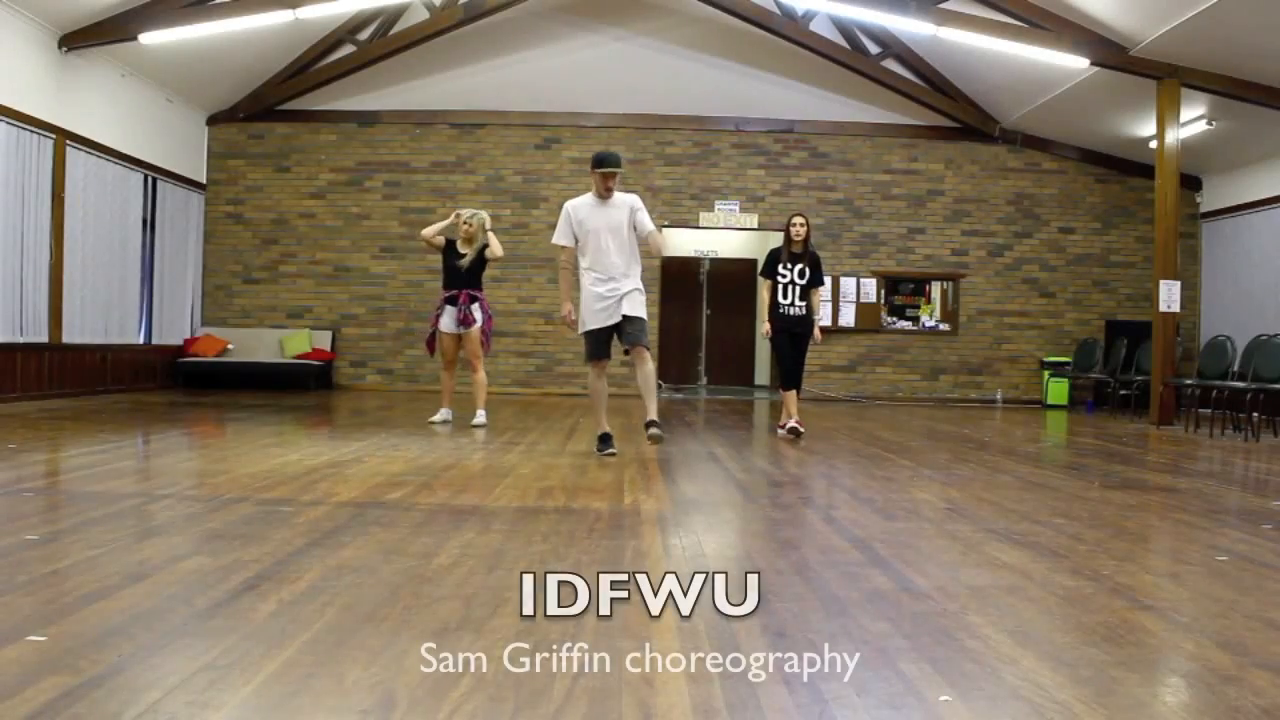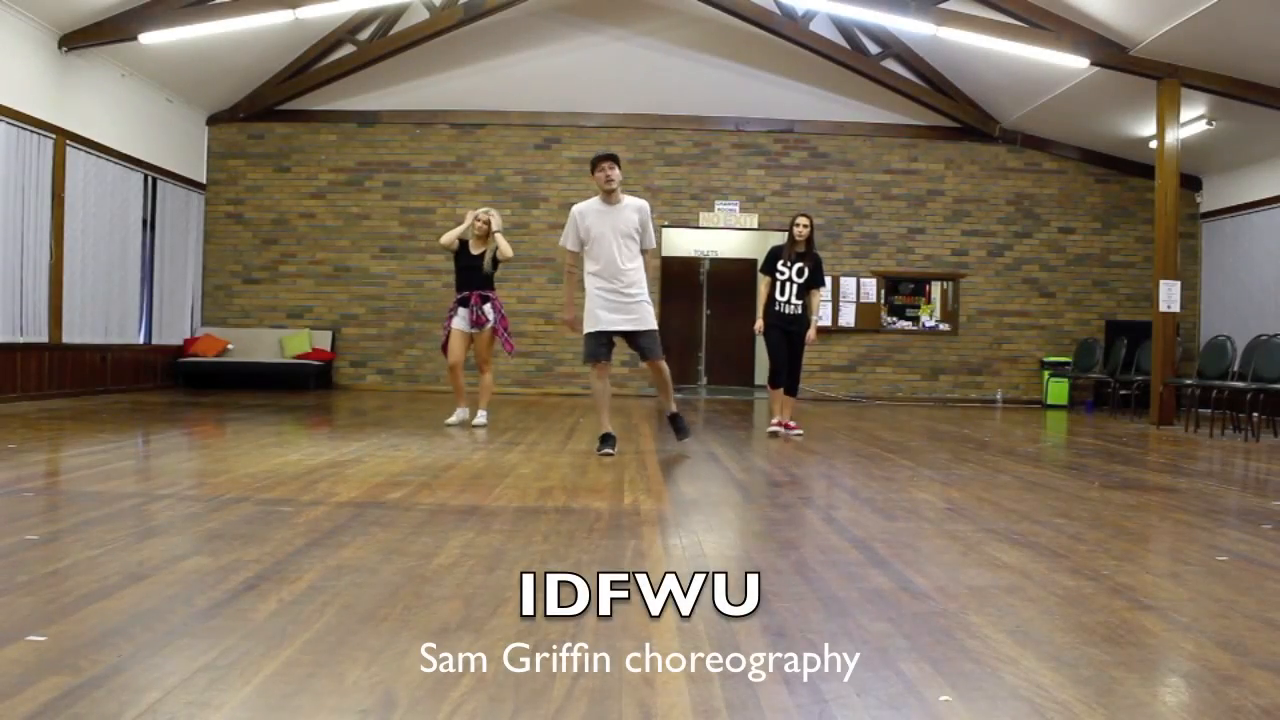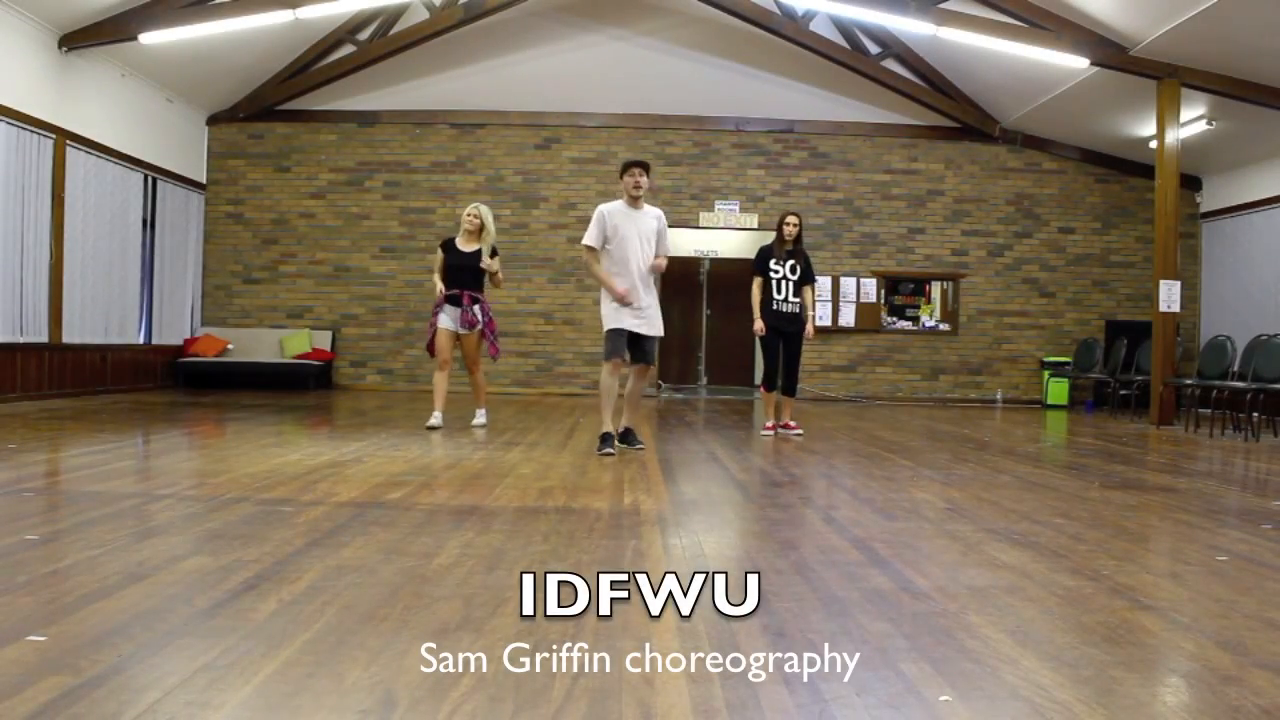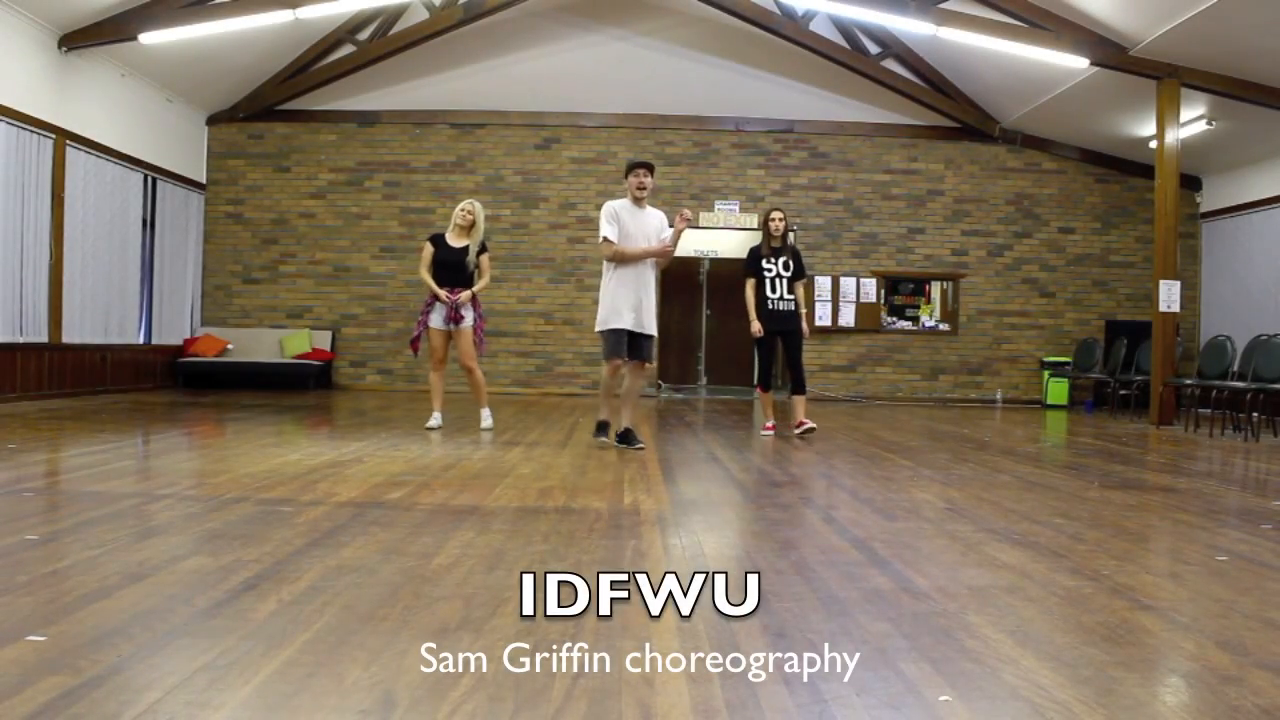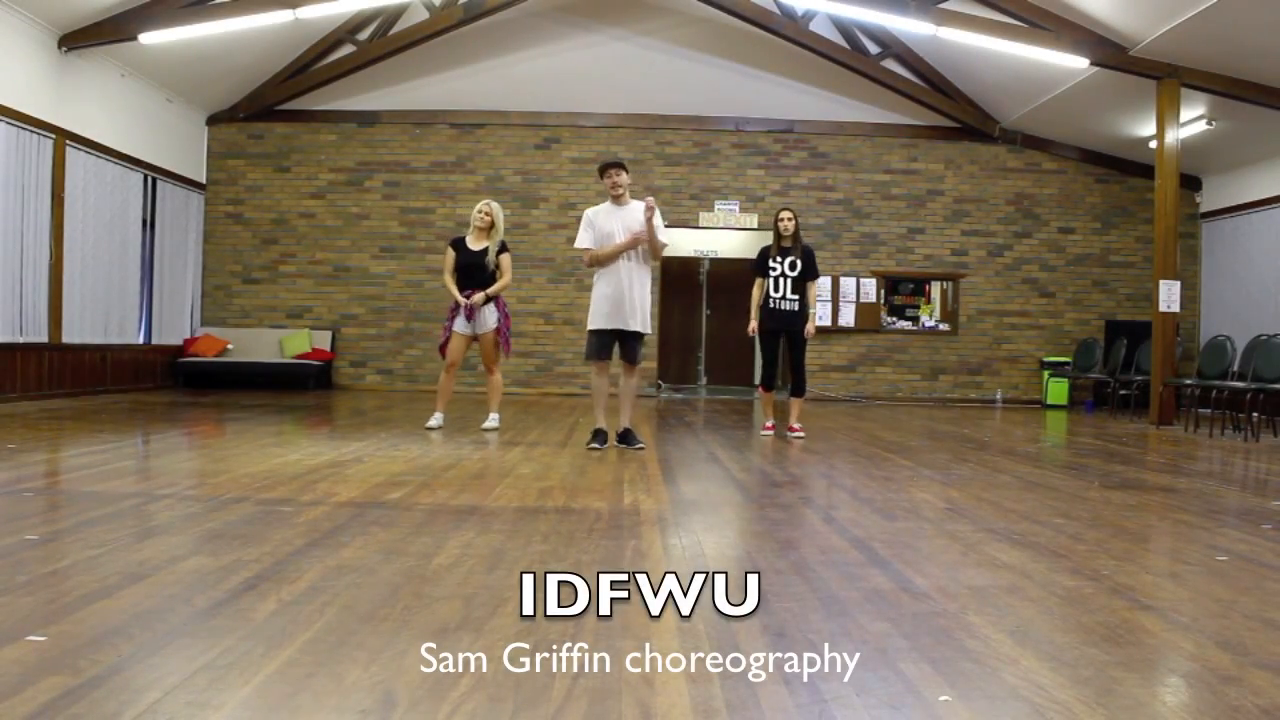
dt=0.5s
person 1, frame 1
left shoulder: (631, 202)
right shoulder: (573, 209)
left elbow: (650, 235)
right elbow: (565, 259)
left wrist: (661, 243)
right wrist: (565, 301)
left hip: (629, 292)
right hip: (595, 298)
left knee: (640, 351)
right knee: (598, 364)
left ankle: (651, 421)
right ankle: (604, 432)
person 1, frame 2
left shoulder: (640, 207)
right shoulder: (580, 212)
left elbow: (647, 254)
right elbow: (572, 262)
left wrist: (640, 289)
right wrist: (569, 305)
left hip: (636, 301)
right hip: (599, 304)
left knee: (655, 360)
right knee: (599, 366)
left ankle: (672, 411)
right ankle: (606, 433)
person 1, frame 3
left shoulder: (657, 216)
right shoulder: (606, 212)
right elbow: (590, 258)
left wrist: (660, 264)
right wrist: (612, 287)
left hip: (647, 303)
right hip: (617, 303)
left knee: (643, 366)
right knee: (614, 361)
left ankle: (627, 428)
right ankle: (607, 432)
person 1, frame 4
left shoulder: (659, 217)
right shoulder: (613, 209)
left elbow: (661, 263)
right elbow: (609, 252)
left wrist: (677, 233)
right wrist: (651, 251)
left hip: (645, 303)
right hip: (617, 301)
left knee: (639, 364)
right knee: (614, 361)
left ankle: (625, 428)
right ankle: (603, 420)
person 1, frame 5
left shoulder: (648, 210)
right shoulder: (592, 215)
left elbow: (658, 255)
right elbow: (589, 259)
left wrist: (649, 225)
right wrist: (624, 246)
left hip: (636, 302)
right hip: (604, 302)
left knee: (630, 365)
right knee: (600, 363)
left ankle: (625, 430)
right ankle: (600, 428)
person 2, frame 1
left shoulder: (812, 258)
right shoulder: (775, 255)
left elbow: (815, 292)
right elbow: (766, 289)
left wrist: (816, 323)
right wrist: (765, 320)
left hip: (802, 324)
right hip: (779, 322)
left knee: (797, 371)
right knee: (786, 370)
left ankle: (784, 421)
right ankle: (794, 418)
person 2, frame 2
left shoulder: (814, 259)
right shoulder: (776, 253)
left elbow: (815, 293)
right elbow: (765, 285)
left wrist: (813, 325)
right wrist: (759, 316)
left hip: (798, 323)
right hip: (774, 320)
left knee: (793, 371)
right knee: (778, 367)
left ankle: (787, 419)
right ankle: (775, 418)
person 2, frame 3
left shoulder: (802, 256)
right shoulder: (766, 252)
left elbow: (806, 290)
right elbow: (756, 287)
left wrist: (810, 320)
right wrist: (757, 317)
left hip: (794, 321)
right hip: (770, 320)
left knee: (792, 371)
right knee: (771, 370)
left ankle: (786, 421)
right ankle: (769, 420)
person 2, frame 4
left shoulder: (793, 252)
right shoulder: (756, 253)
left elbow: (798, 287)
right elbow: (749, 288)
left wrist: (803, 318)
right wrist: (753, 319)
left hip: (790, 319)
right hip: (766, 319)
left knee: (797, 368)
right knee: (765, 369)
left ankle: (800, 420)
right ankle: (769, 420)
person 2, frame 5
left shoulder: (805, 252)
right shoulder: (766, 253)
left elbow: (811, 287)
right elbow: (758, 287)
left wrist: (811, 318)
right wrist: (753, 318)
left hip: (797, 319)
right hip: (770, 318)
left knee: (797, 369)
right knee: (769, 369)
left ankle: (794, 422)
right ankle: (769, 420)
person 3, frame 1
left shoulder: (482, 250)
right shoulder: (448, 245)
left elbow: (498, 254)
right elbow: (425, 235)
left wrist: (489, 230)
right wrist: (449, 221)
left hip: (473, 308)
right hip: (449, 307)
left knee: (475, 362)
right knee: (448, 363)
left ankle: (481, 413)
right ankle: (446, 411)
person 3, frame 2
left shoulder: (494, 250)
right shoulder: (460, 245)
left elbow: (508, 255)
right elbow: (443, 242)
left wrist: (496, 231)
right wrist: (465, 224)
left hip: (486, 308)
right hip: (461, 309)
left knee: (483, 365)
right knee: (453, 363)
left ankle: (482, 412)
right ankle: (462, 409)
person 3, frame 3
left shoulder: (488, 249)
right shoulder: (448, 245)
left elbow: (498, 283)
right elbow: (437, 272)
left wrist: (493, 271)
right wrist: (438, 284)
left hip: (473, 309)
right hip: (447, 308)
left knee: (473, 365)
right knee: (442, 362)
left ankle: (481, 411)
right ankle: (437, 414)
person 3, frame 4
left shoulder: (478, 246)
right shoulder: (436, 240)
left elbow: (485, 277)
right elbow: (423, 270)
left wrist: (472, 292)
right wrist: (437, 290)
left hip: (464, 306)
right hip: (437, 305)
left knee: (469, 363)
right knee: (437, 363)
left ankle: (485, 411)
right ankle: (436, 414)
person 3, frame 5
left shoulder: (499, 246)
right shoulder: (457, 243)
left elbow: (506, 279)
right elbow: (447, 275)
left wrist: (485, 293)
right wrist: (458, 296)
left hip: (489, 309)
right hip: (462, 309)
left knee: (491, 365)
right knee: (450, 363)
left ankle: (494, 415)
right ankle: (438, 415)
